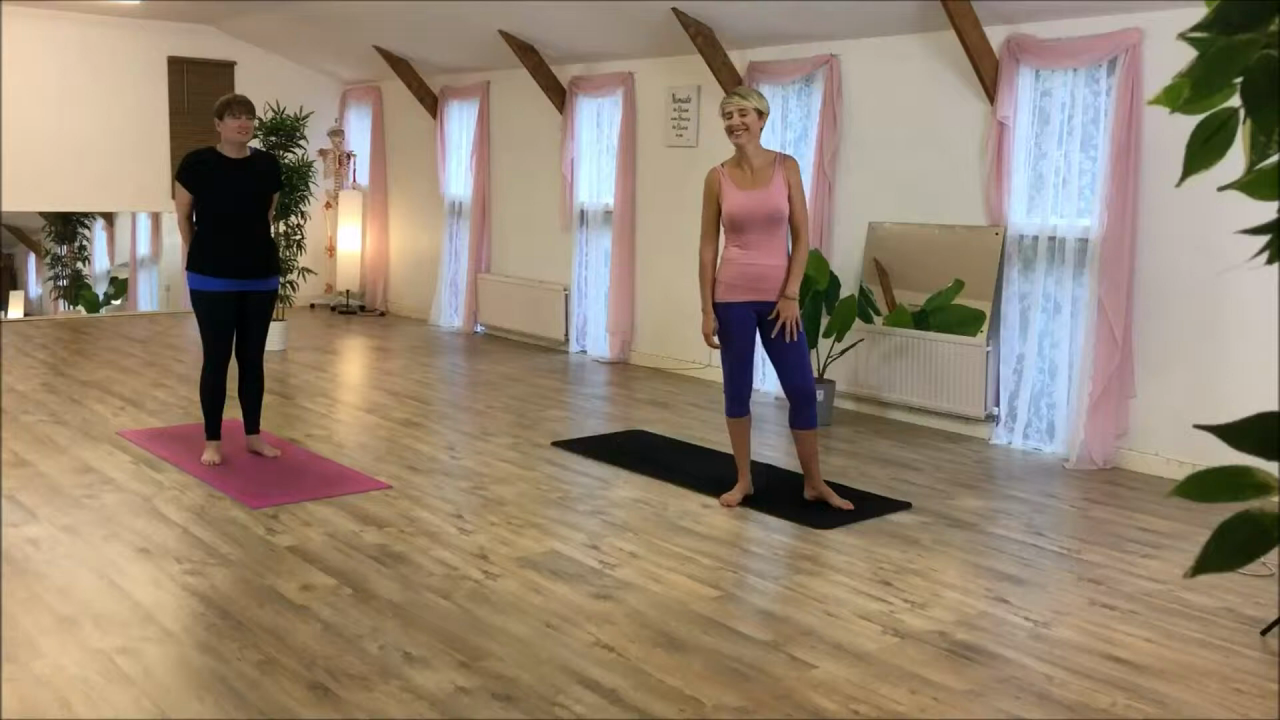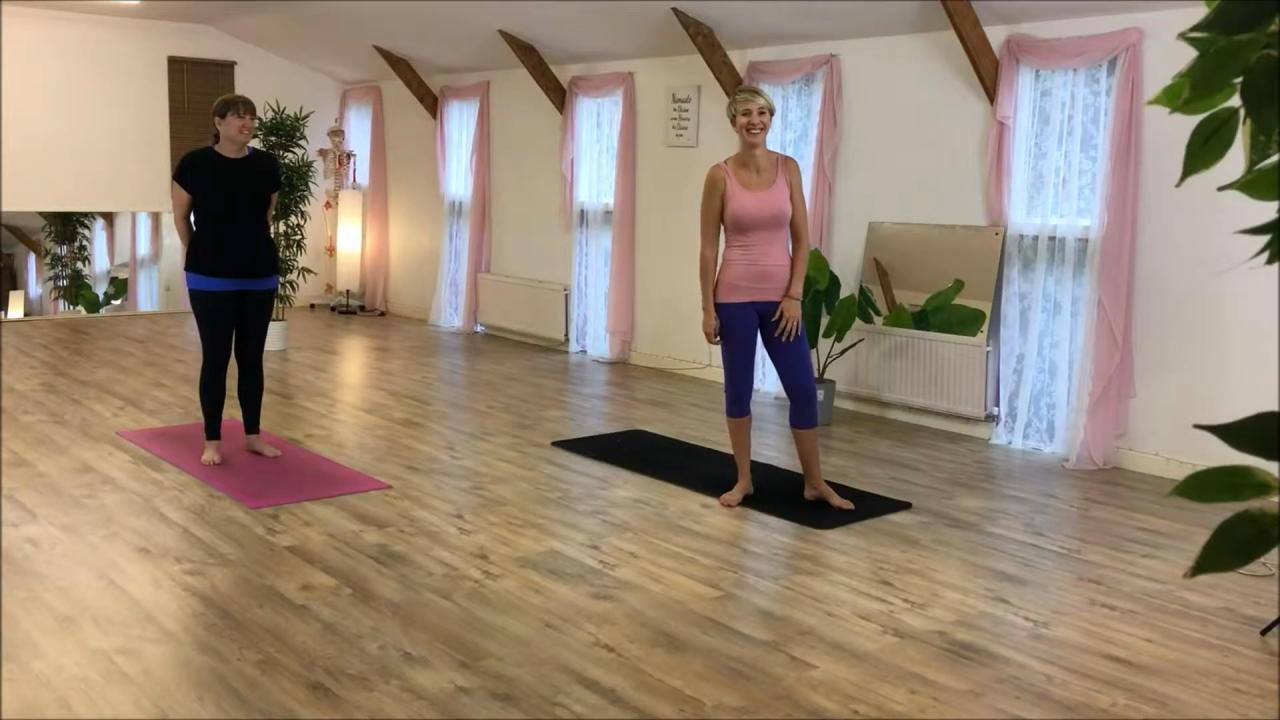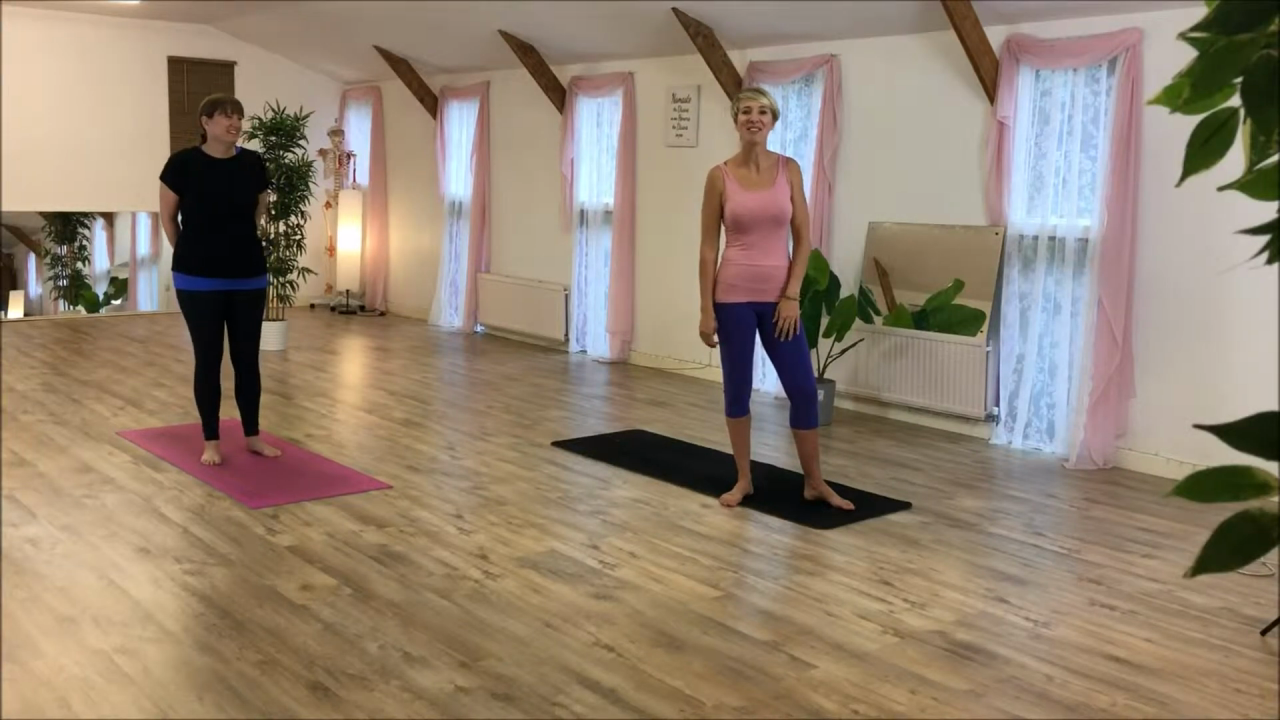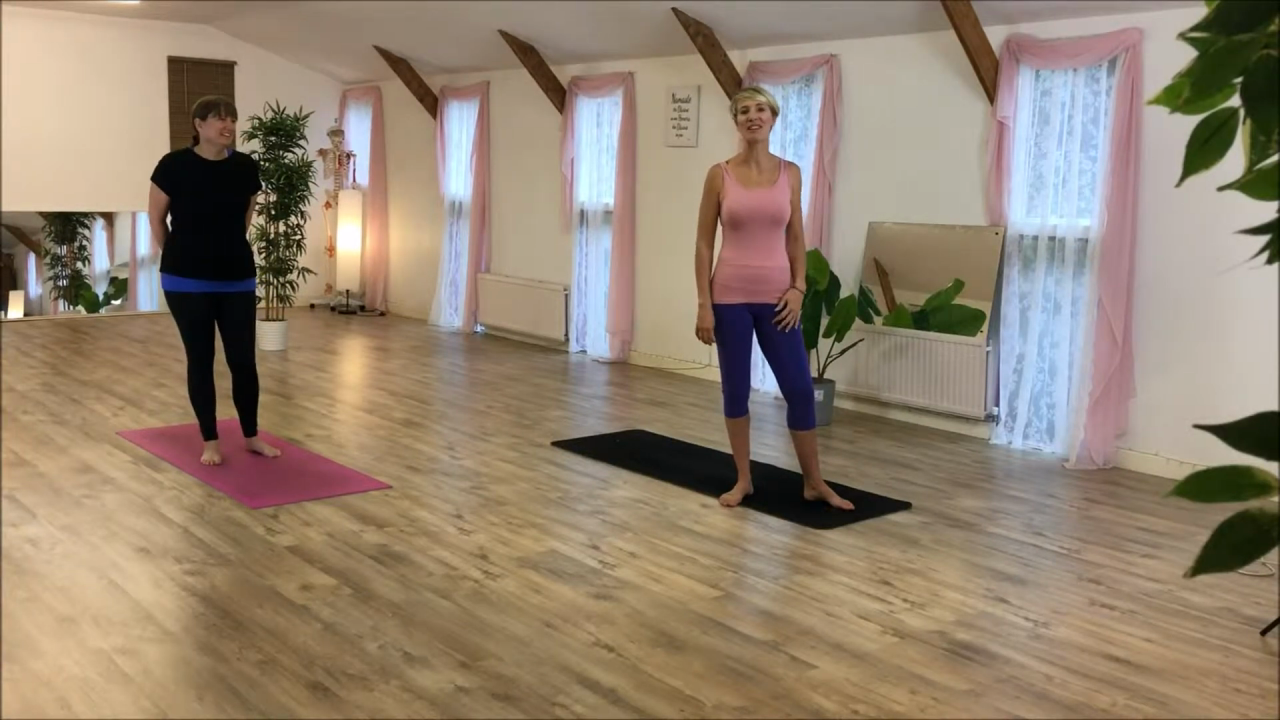
dt=0.7s
person 1, frame 1
left shoulder: (786, 166)
right shoulder: (717, 177)
left elbow: (801, 237)
right elbow: (708, 247)
left wrist: (790, 295)
right wrist: (707, 308)
left hip: (778, 295)
right hip: (733, 297)
left knee: (802, 390)
right knee: (737, 390)
left ankle: (814, 483)
right ankle: (743, 480)
person 1, frame 2
left shoulder: (788, 168)
right shoulder: (719, 176)
left elbow: (801, 239)
right elbow: (708, 246)
left wrist: (794, 295)
right wrist: (708, 308)
left hip: (779, 296)
right hip: (735, 296)
left knee: (802, 389)
right knee: (738, 390)
left ankle: (815, 483)
right ankle: (743, 479)
person 1, frame 3
left shoulder: (789, 169)
right shoulder: (719, 176)
left elbow: (802, 239)
right elbow: (708, 246)
left wrist: (791, 295)
right wrist: (706, 307)
left hip: (778, 295)
right hip: (733, 295)
left knee: (803, 389)
right knee: (737, 389)
left ankle: (814, 482)
right ankle: (743, 479)
person 1, frame 4
left shoulder: (790, 173)
right shoulder: (720, 174)
left elbow: (795, 239)
right elbow: (704, 244)
left wrist: (799, 287)
right wrist: (703, 305)
left hip: (775, 296)
right hip: (730, 296)
left knee: (800, 389)
right knee: (736, 390)
left ankle: (814, 483)
right ankle: (743, 479)
person 2, frame 1
left shoulder: (268, 165)
right shoulder: (197, 164)
right elbow: (183, 217)
right wrist: (203, 255)
left hip: (261, 277)
right hip: (213, 280)
left knee: (252, 357)
right knee: (216, 358)
left ankle: (254, 436)
right ankle: (212, 440)
person 2, frame 2
left shoulder: (267, 165)
right shoulder: (195, 164)
right elbow: (181, 217)
right wrist: (202, 254)
left hip: (260, 277)
right hip: (211, 280)
left knee: (252, 357)
right knee: (216, 358)
left ankle: (253, 435)
right ankle: (212, 441)
person 2, frame 3
left shoulder: (253, 164)
right shoulder: (182, 164)
right elbow: (168, 218)
right wrist: (190, 255)
left hip: (248, 278)
right hip: (198, 281)
left knee: (247, 358)
right knee: (208, 358)
left ankle: (253, 436)
right ankle: (211, 441)
person 2, frame 4
left shoulder: (245, 168)
right shoulder: (174, 166)
right elbow: (156, 219)
right wrist: (179, 258)
left hip: (237, 280)
right hip: (187, 283)
left knee: (243, 359)
right knee: (200, 359)
left ankle: (251, 436)
right ankle: (210, 441)
